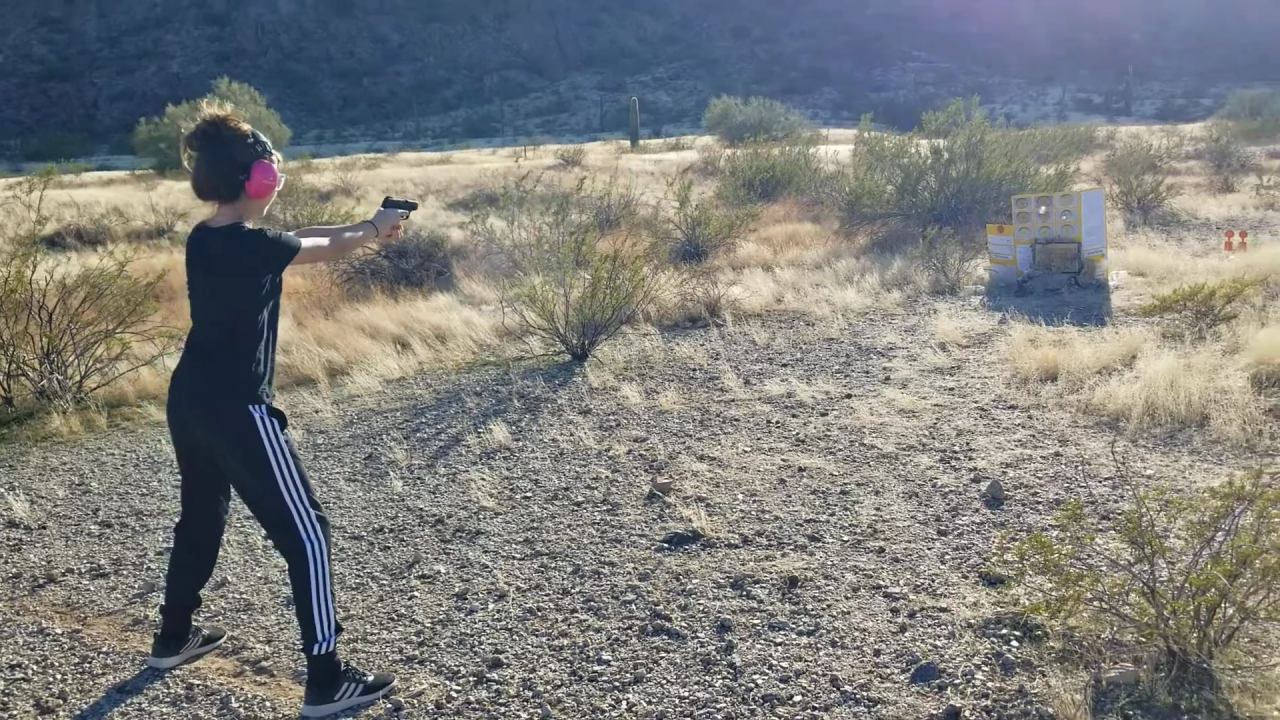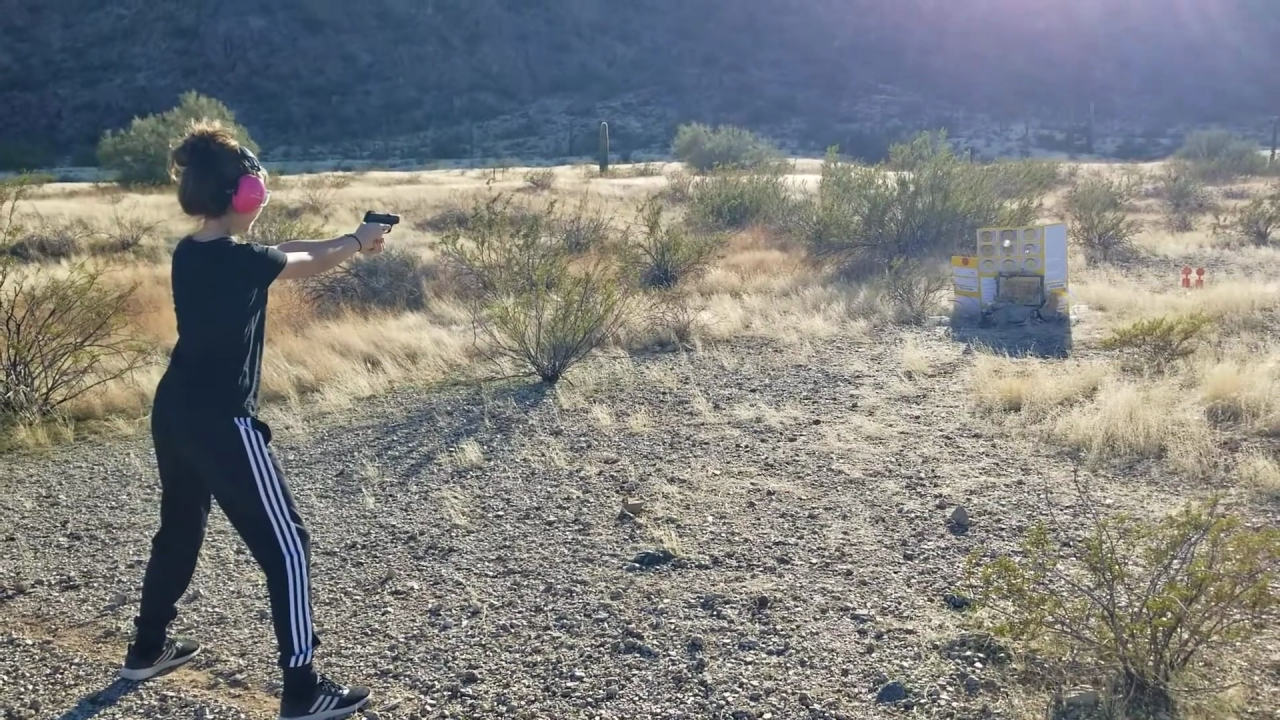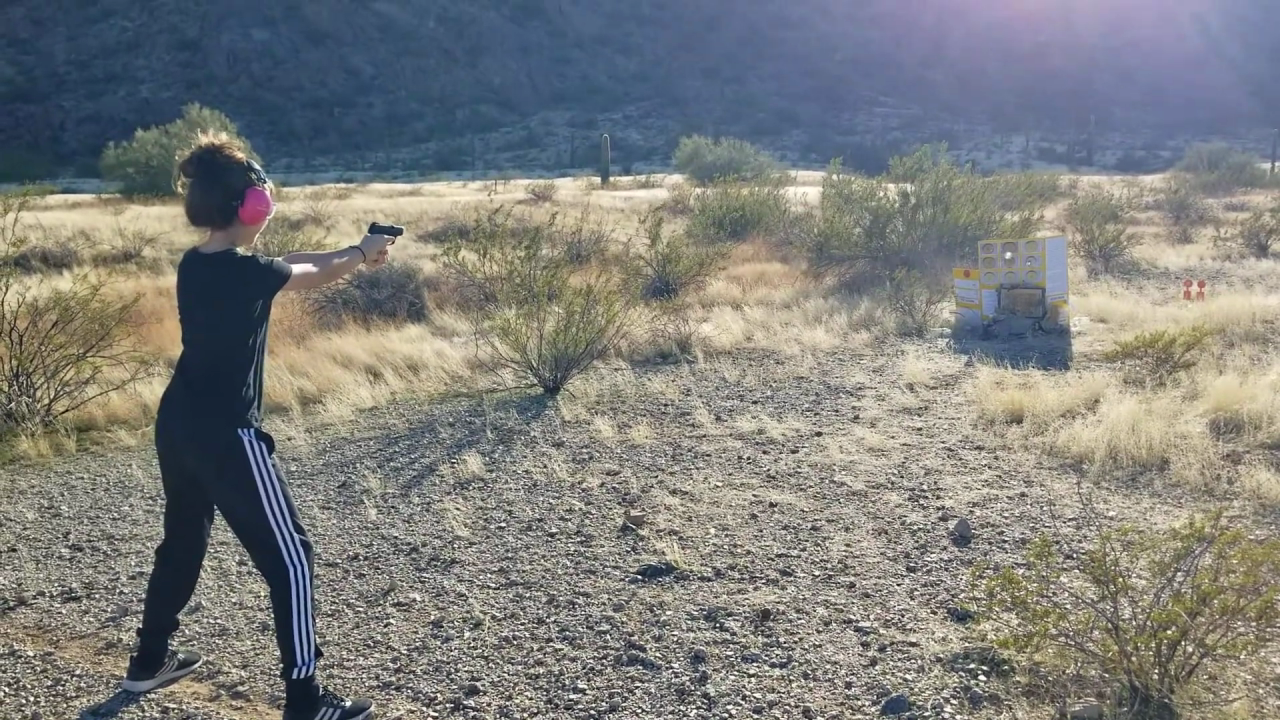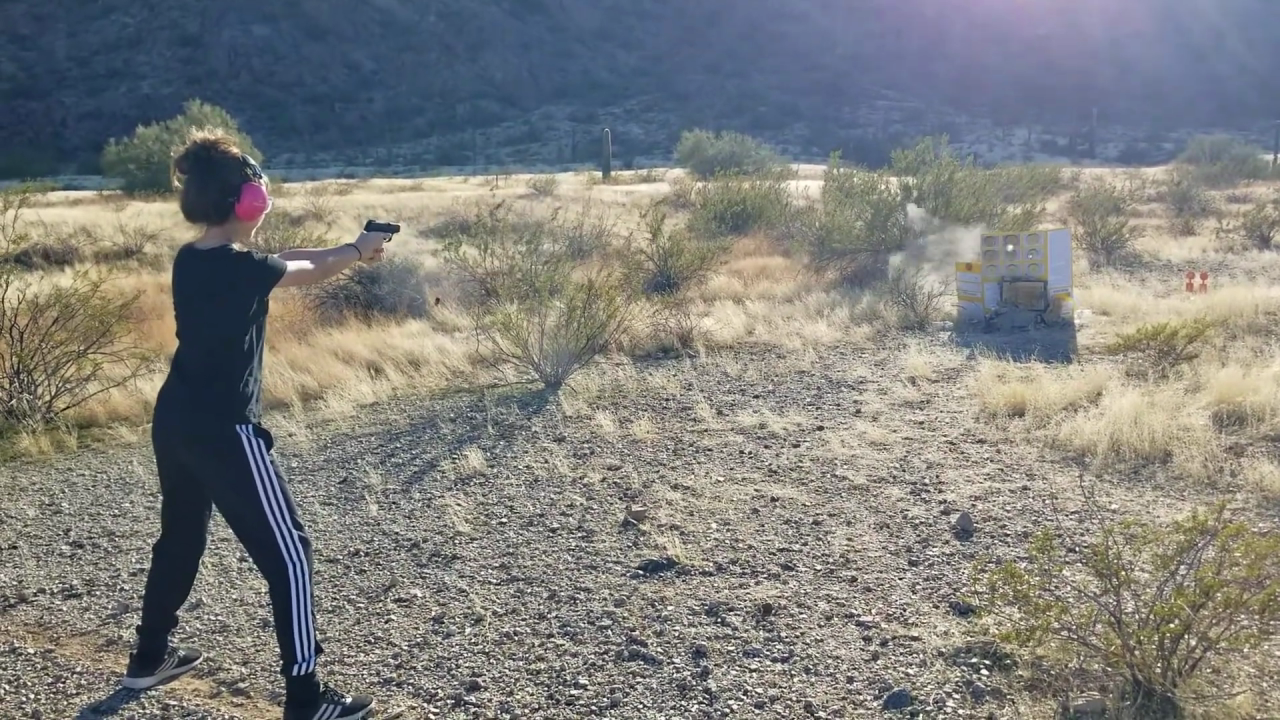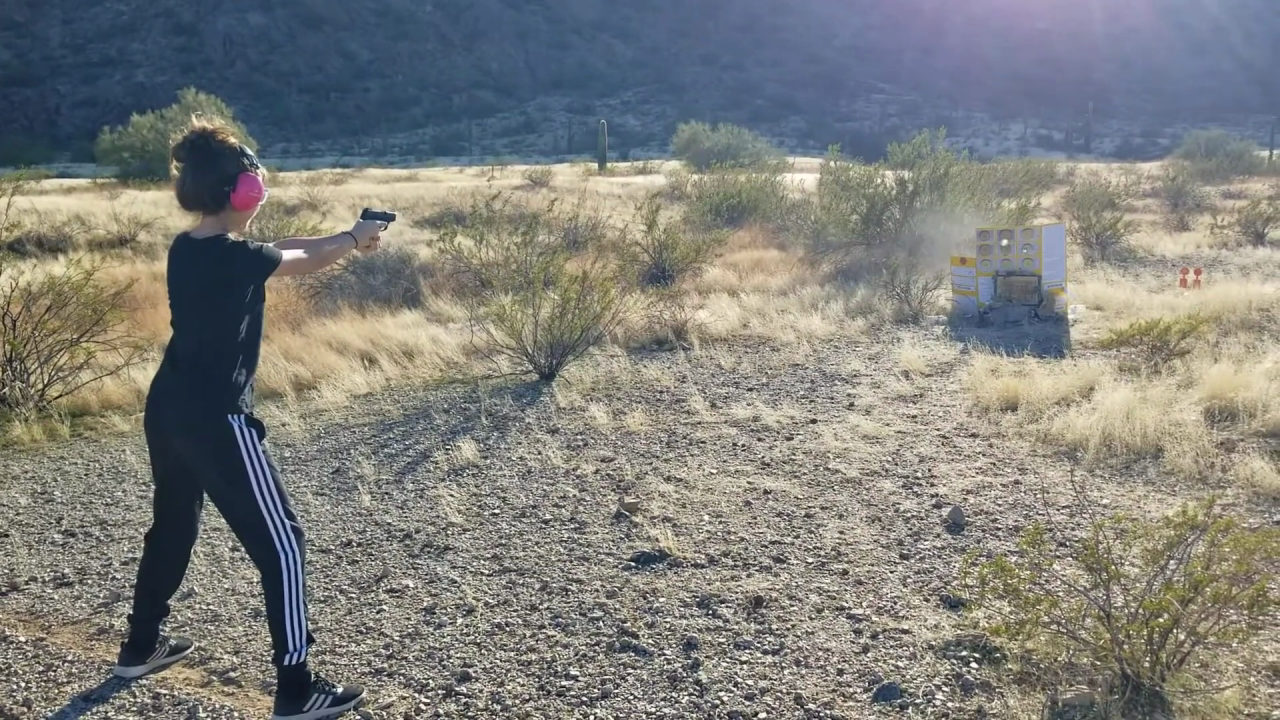
dt=1s
person 1, frame 1
left shoulder: (203, 240)
right shoulder: (253, 246)
left elbow: (303, 239)
right elbow: (326, 249)
left wrist: (364, 228)
right wrist: (375, 228)
left hip: (190, 400)
right hip: (237, 410)
left knee: (201, 516)
right knee: (306, 535)
left ankle: (173, 637)
person 1, frame 2
left shoulder: (189, 253)
right shoulder: (241, 261)
left elbow: (288, 250)
right elbow: (309, 263)
left wrist: (347, 240)
right wrist: (358, 242)
left hip: (174, 412)
right hip: (221, 423)
left knee: (179, 529)
right knee: (286, 548)
left ankle: (147, 649)
person 1, frame 3
left shoulder: (194, 265)
right shoulder: (245, 272)
left elbow: (291, 263)
right elbow: (314, 274)
left wrist: (352, 252)
right wrist: (363, 253)
left hip: (177, 424)
right hip: (226, 435)
left knee: (182, 540)
right knee: (289, 560)
left ankle: (149, 661)
person 1, frame 4
left shoulder: (189, 260)
right shoulder: (240, 268)
left elbow: (286, 260)
right elbow: (309, 271)
left wrist: (347, 249)
right wrist: (358, 251)
left hip: (175, 421)
right hip: (224, 432)
left knee: (180, 537)
right knee: (287, 556)
left ankle: (149, 657)
person 1, frame 5
left shoulder: (185, 248)
right shoulder: (235, 257)
left elbow: (283, 247)
right elbow: (304, 260)
left wrist: (342, 237)
right wrist: (354, 238)
left hip: (168, 410)
right hip: (216, 421)
left knee: (172, 526)
right knee: (280, 545)
left ankle: (141, 645)
